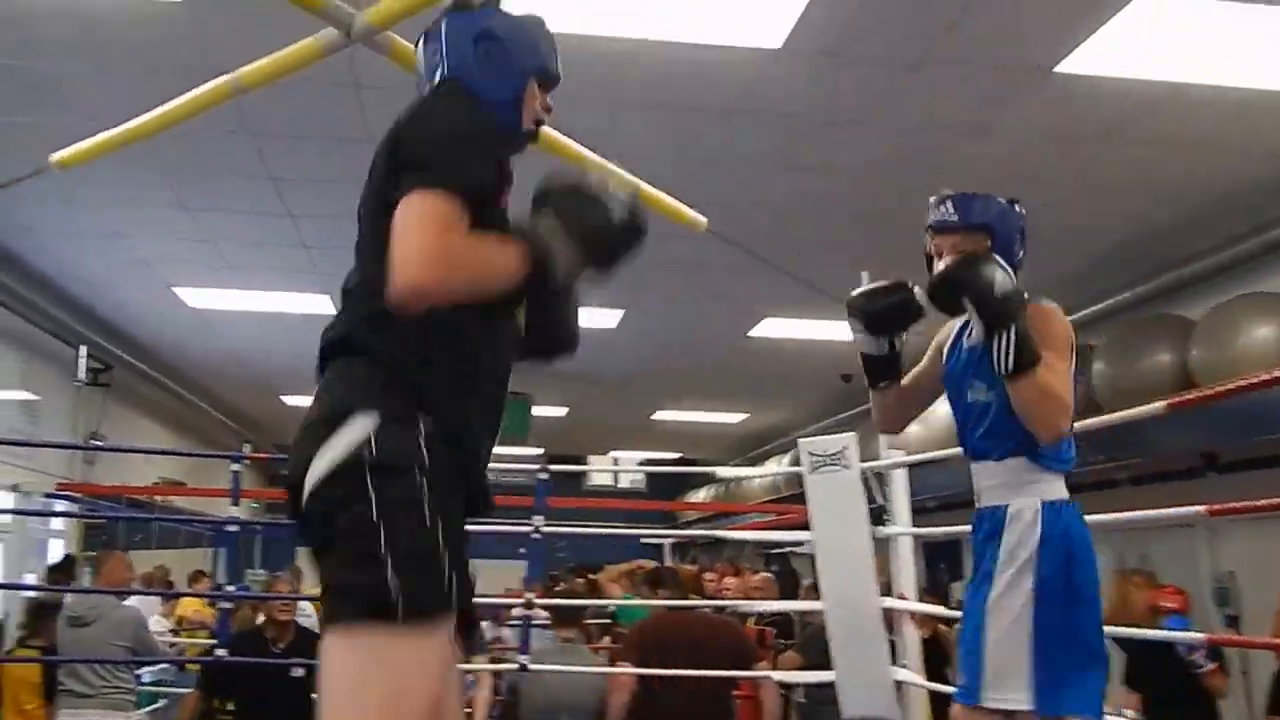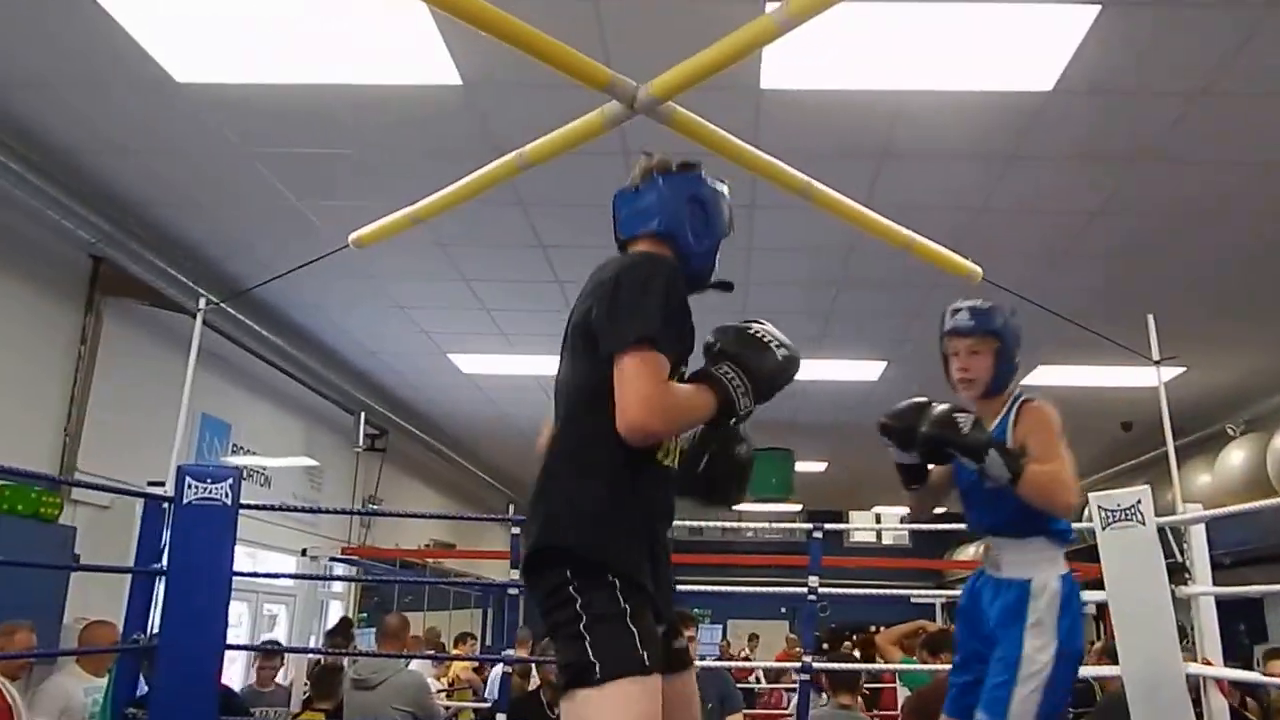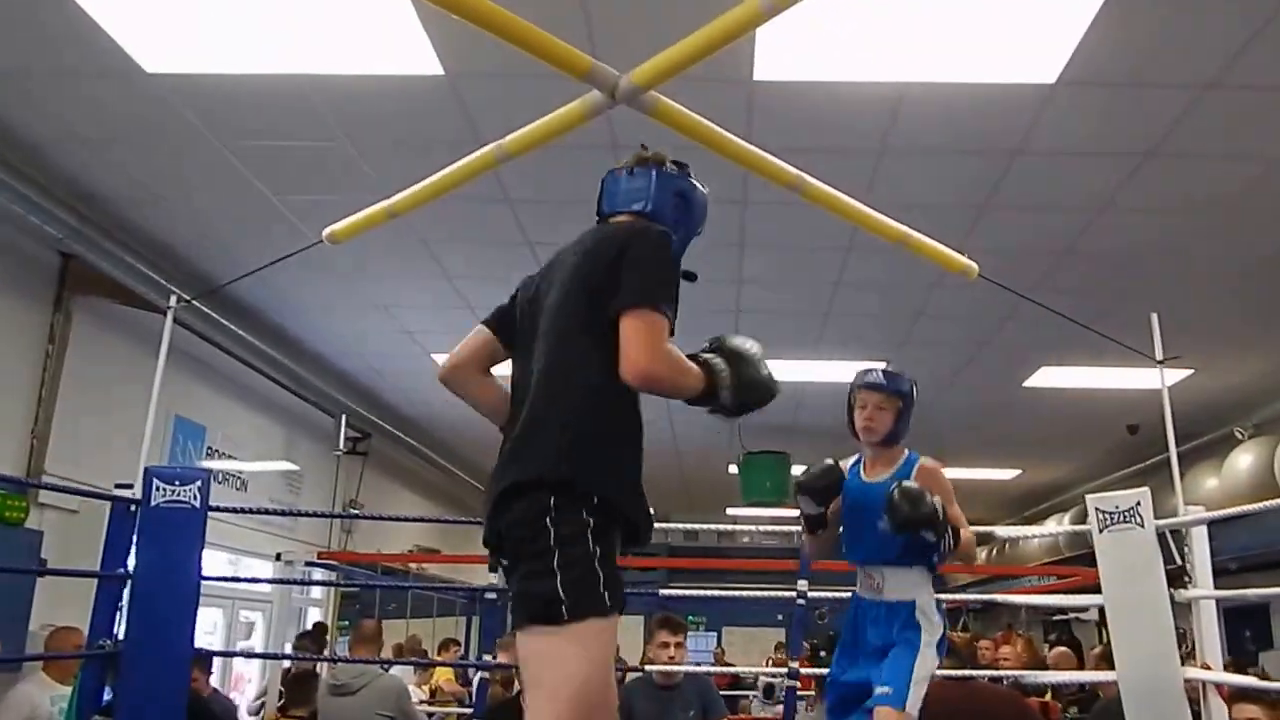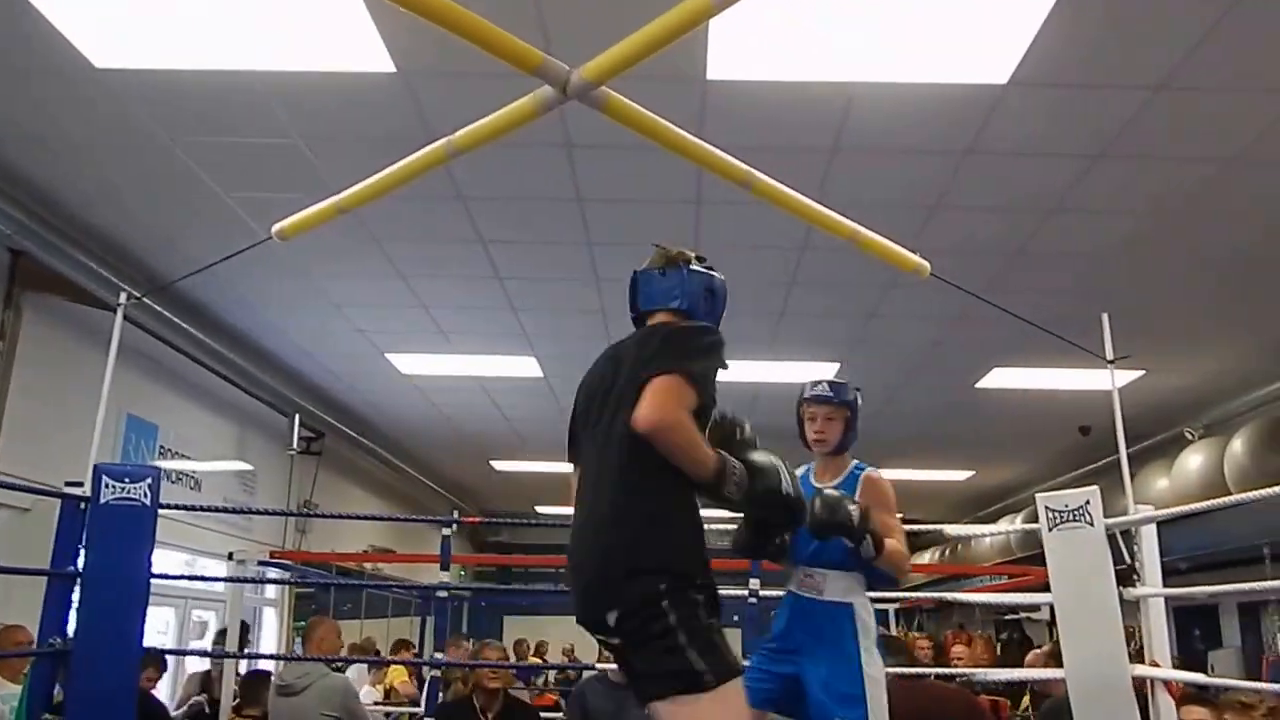
dt=0.7s
person 1, frame 1
right shoulder: (455, 128)
right elbow: (421, 274)
left wrist: (516, 318)
right wrist: (553, 241)
left hip: (403, 457)
right hip: (386, 455)
person 1, frame 2
left shoulder: (609, 289)
right shoulder: (649, 274)
left elbow: (552, 444)
right elbow: (642, 415)
left wrist: (696, 468)
right wrist: (736, 380)
left hip: (617, 560)
right hip: (590, 564)
person 1, frame 3
left shoulder: (560, 266)
right shoulder: (645, 242)
left elbow: (458, 369)
right elbow: (644, 364)
right wrist: (720, 377)
left hip: (539, 499)
right hip: (568, 499)
person 1, frame 4
left shoulder: (602, 367)
right shoulder: (690, 340)
right elbow: (656, 416)
right wrist: (727, 474)
left hip: (603, 574)
right hip: (653, 576)
person 2, frame 1
left shoulder: (1039, 319)
right shoulder: (954, 335)
left elbow: (1051, 424)
right elbow: (891, 418)
left wrist: (1002, 321)
right wrist: (876, 341)
left hip: (1032, 526)
right hip: (1001, 524)
person 2, frame 2
left shoulder: (1033, 415)
right shoulder: (959, 423)
left elbow: (1065, 499)
right elbow: (922, 506)
left wrist: (984, 451)
right wrist: (910, 457)
left hip: (1036, 591)
right hip: (988, 588)
person 2, frame 3
left shoulder: (923, 473)
right shoulder: (844, 473)
left elbow: (969, 552)
right elbow: (816, 548)
left wrist: (935, 526)
right wrist: (812, 506)
left hip: (911, 617)
right hip: (863, 614)
person 2, frame 4
left shoulder: (868, 483)
right shoulder: (797, 480)
left elbow: (900, 563)
left wrist: (857, 533)
right wrist: (767, 542)
left hip: (844, 616)
right hip: (796, 610)
